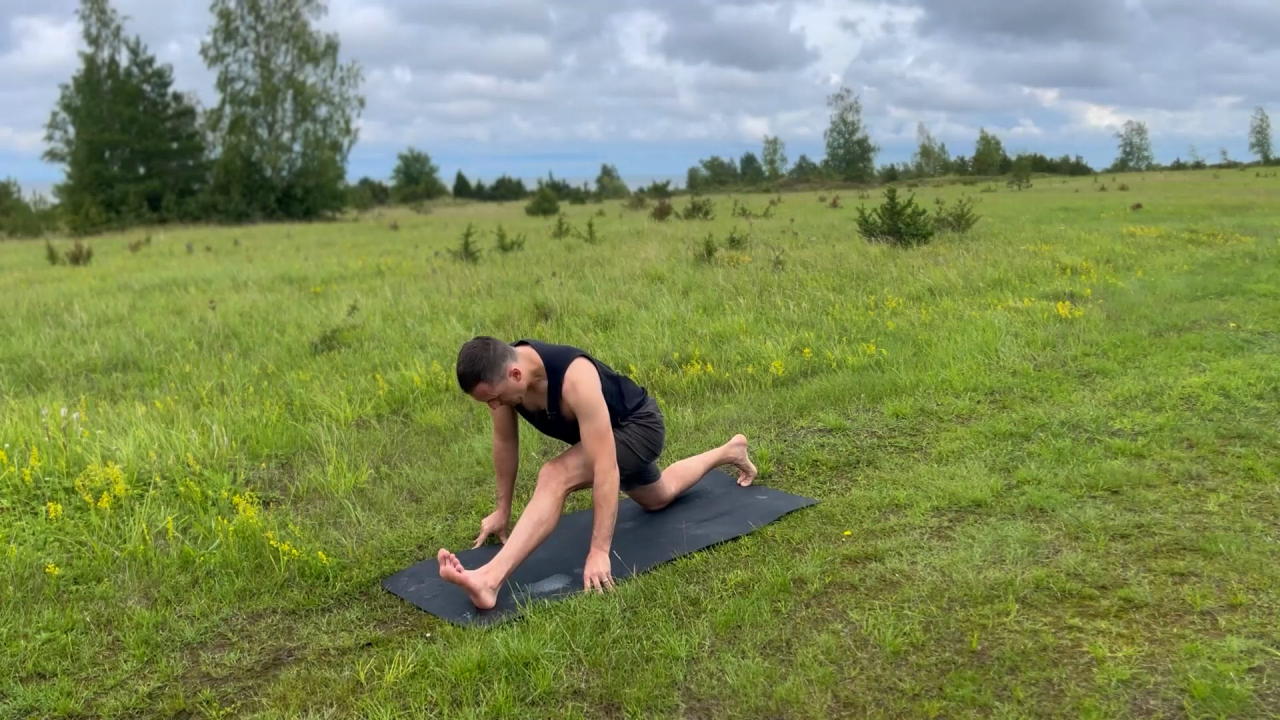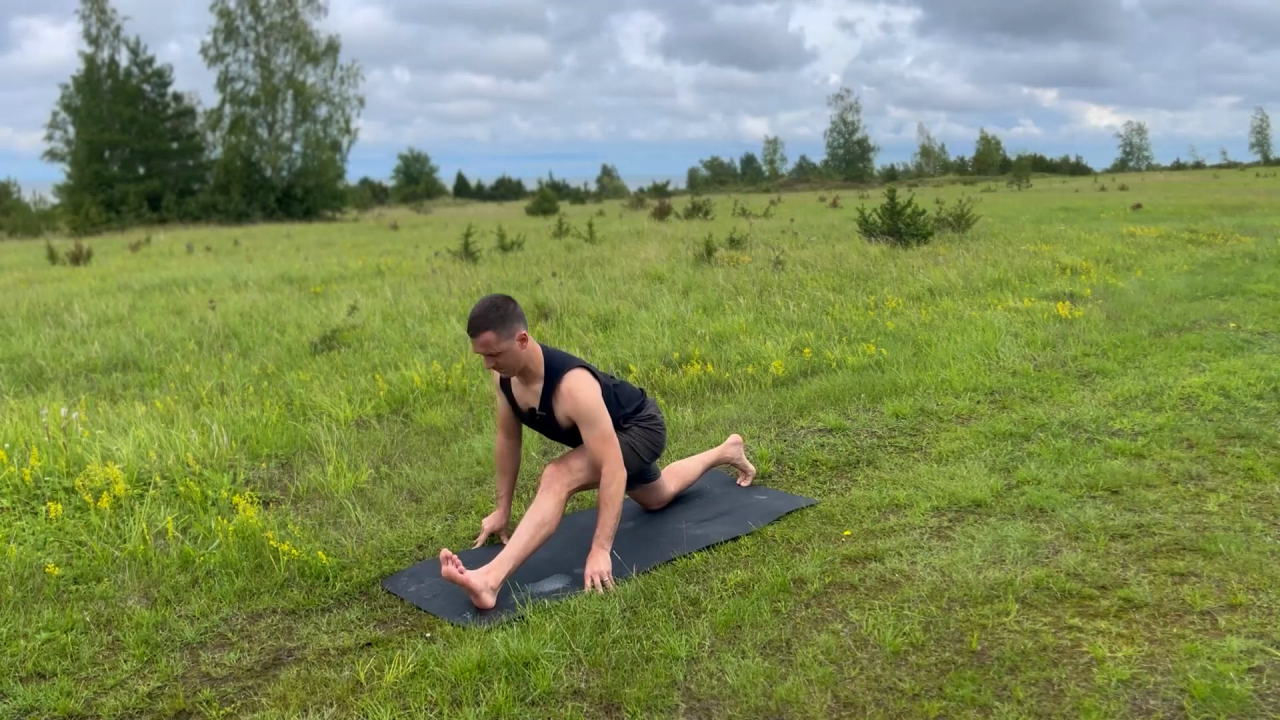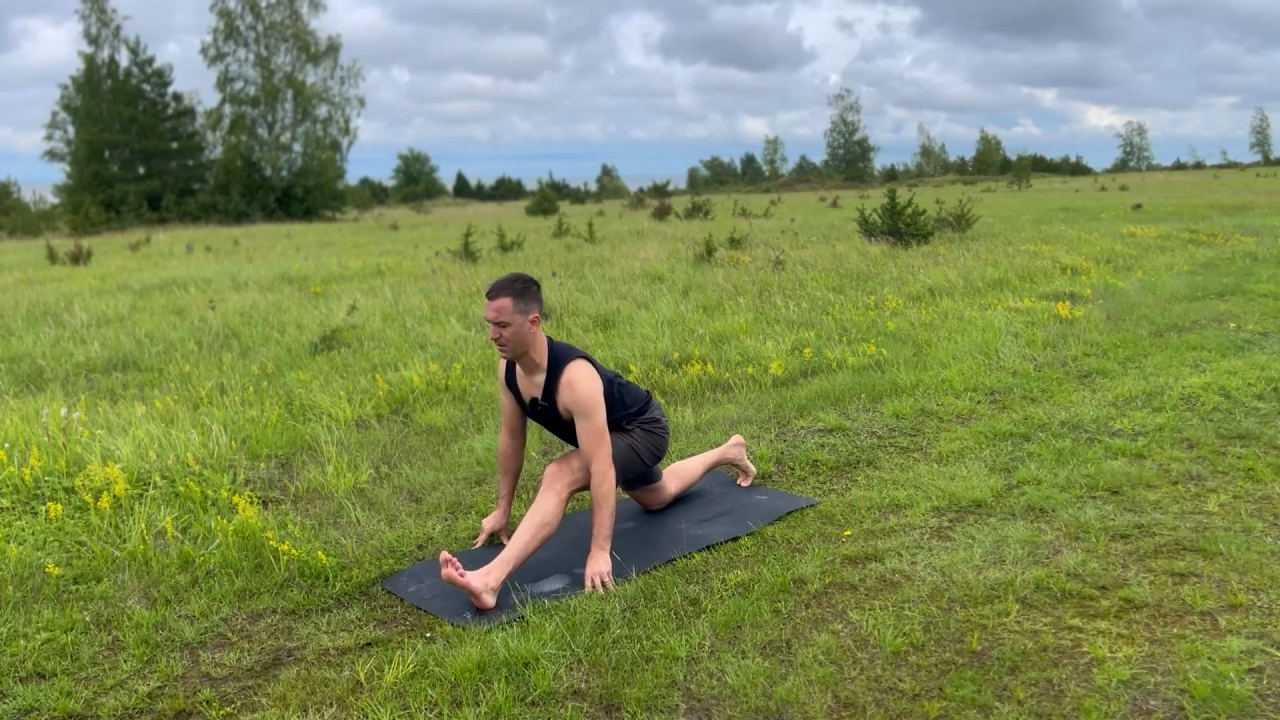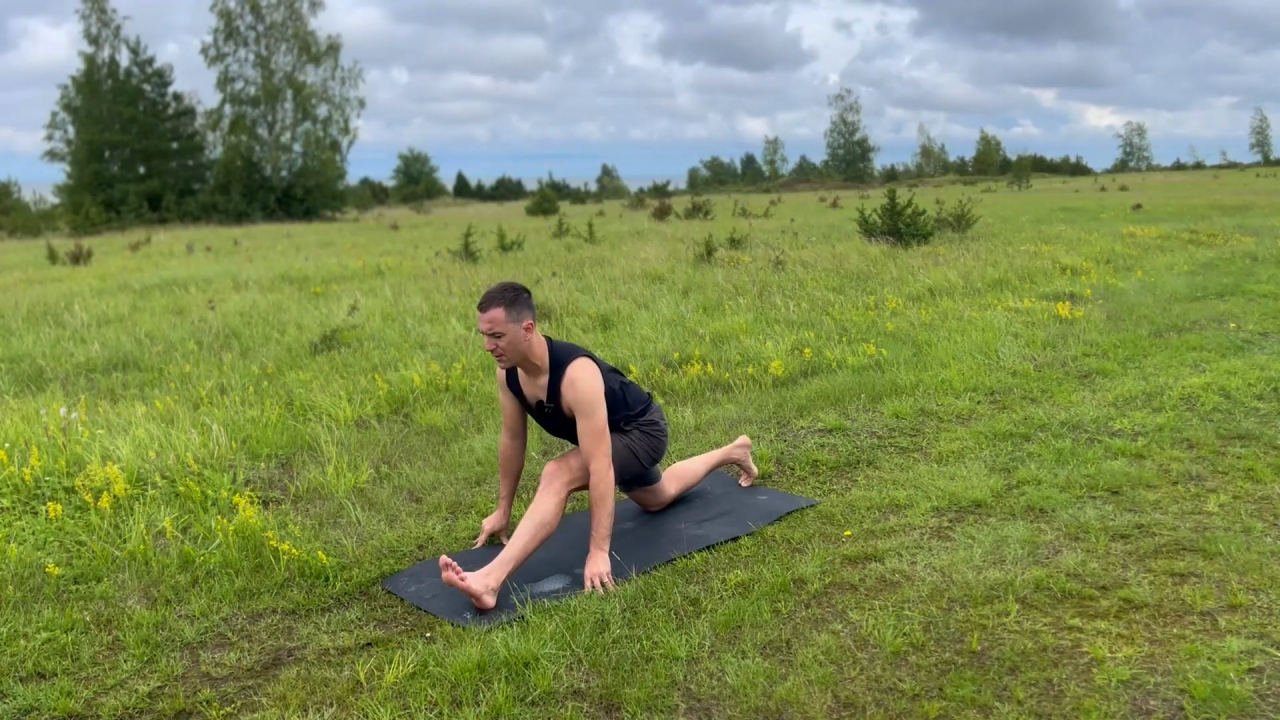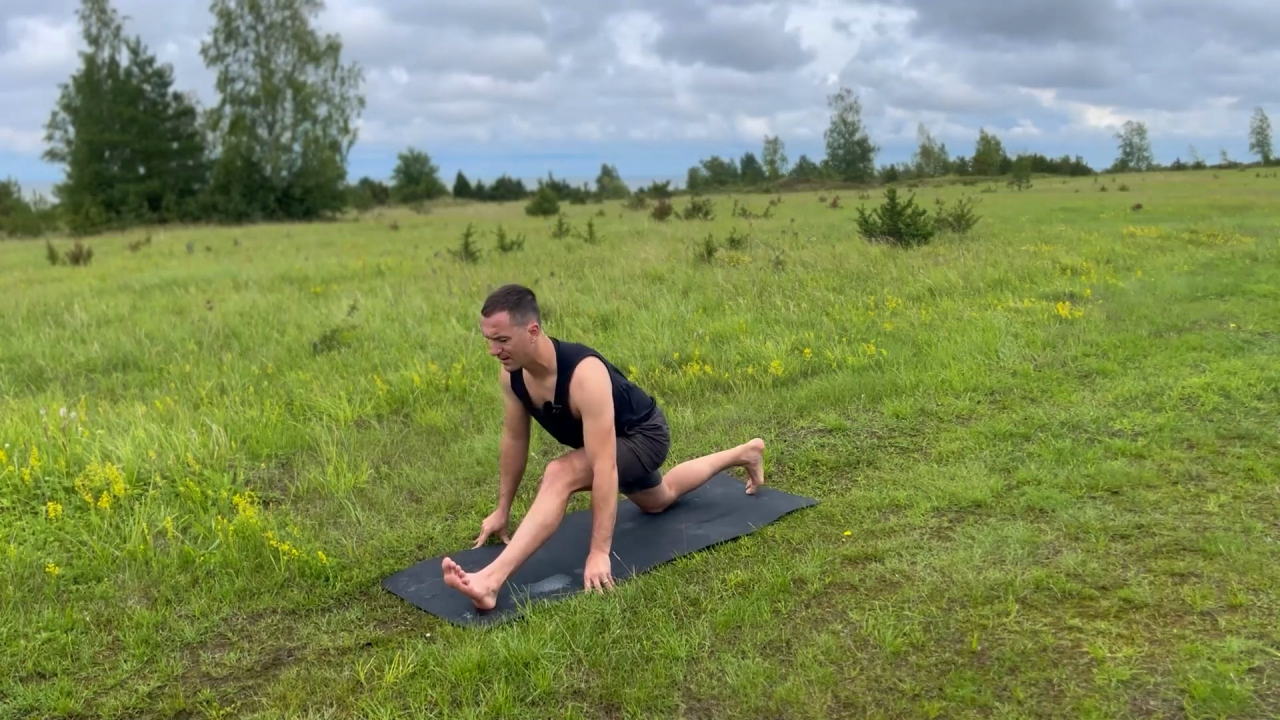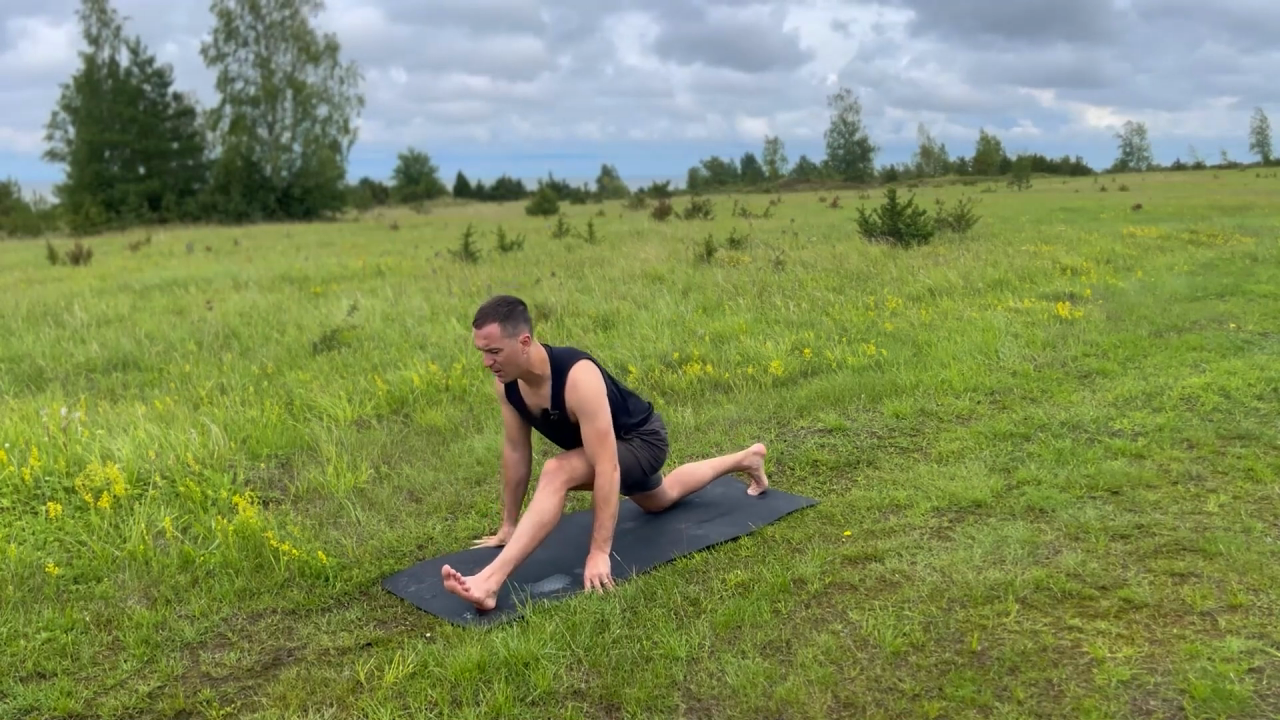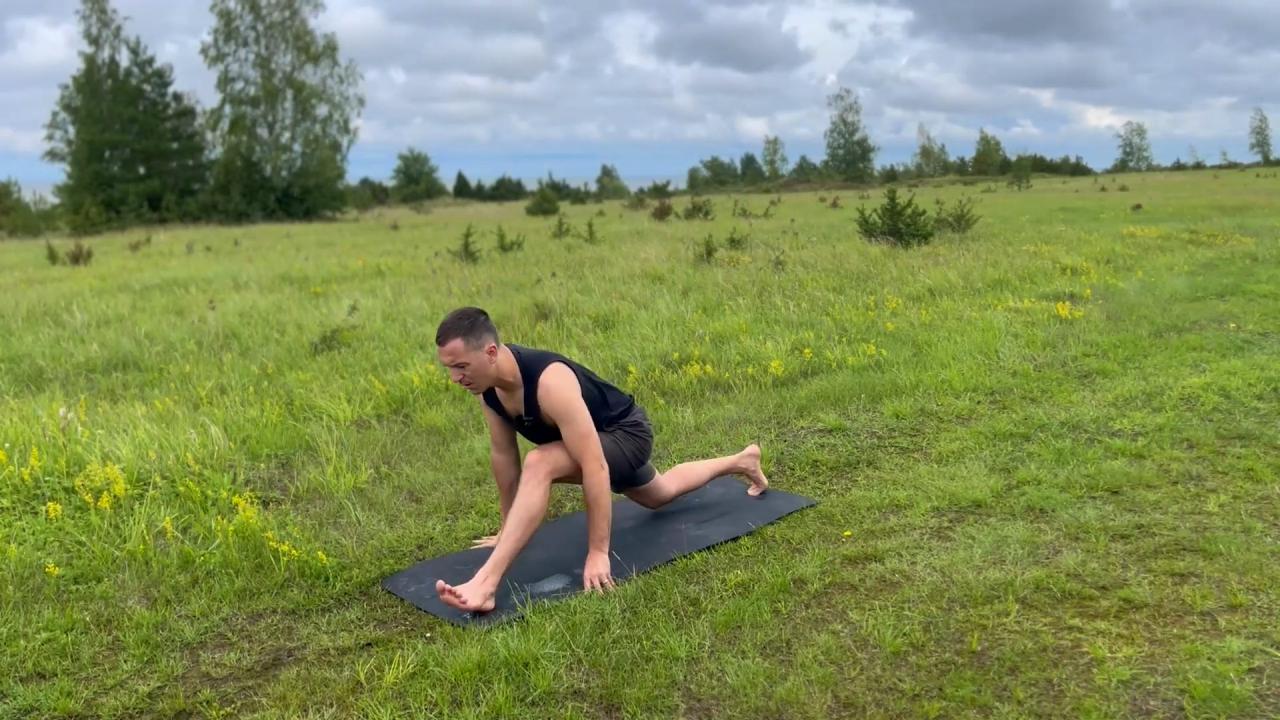
dt=0.4s
person 1, frame 1
left shoulder: (575, 380)
right shoulder: (502, 371)
left elbow: (606, 470)
right elbow: (505, 443)
left wrist: (599, 551)
right wrist: (502, 511)
left hip: (639, 424)
right hip: (609, 427)
left knee: (554, 477)
right knee: (657, 499)
left ankle: (490, 580)
right ankle: (729, 451)
person 1, frame 2
left shoulder: (573, 387)
right shoulder: (504, 373)
left elbow: (614, 471)
right elbow: (507, 440)
left wrist: (600, 551)
right wrist: (501, 510)
left hip: (640, 427)
right hip: (611, 428)
left knee: (557, 478)
right knee: (656, 500)
left ankle: (491, 579)
right ankle: (726, 451)
person 1, frame 3
left shoulder: (574, 378)
right shoulder: (508, 368)
left elbow: (602, 469)
right elbow: (511, 438)
left wrist: (599, 551)
right wrist: (502, 509)
left hip: (643, 429)
right hip: (616, 432)
left knee: (559, 477)
right knee: (658, 499)
left ankle: (490, 579)
right ankle: (728, 452)
person 1, frame 4
left shoulder: (577, 375)
right shoulder: (507, 371)
left elbow: (601, 468)
right elbow: (512, 438)
left wrist: (599, 552)
right wrist: (502, 510)
left hip: (641, 430)
right hip: (617, 432)
left knee: (557, 476)
right knee: (657, 499)
left ankle: (490, 580)
right ankle: (732, 452)
person 1, frame 5
left shoulder: (584, 375)
right shoulder: (512, 373)
left elbow: (604, 469)
right elbow: (514, 440)
left wrist: (599, 552)
right wrist: (502, 510)
left hip: (643, 435)
right hip: (615, 436)
left knee: (560, 475)
right knee: (658, 502)
left ankle: (491, 580)
right ankle: (742, 454)
person 1, frame 6
left shoulder: (578, 379)
right shoulder: (506, 382)
left elbow: (607, 469)
right elbow: (515, 452)
left wrist: (599, 552)
right wrist: (508, 525)
left hip: (641, 439)
right hip: (613, 441)
left knee: (557, 472)
right knee: (661, 500)
left ankle: (489, 581)
right ankle: (745, 459)
person 1, frame 7
left shoulder: (550, 383)
right shoulder: (486, 383)
left elbow: (595, 468)
right elbow: (503, 455)
left wrist: (598, 552)
right wrist: (507, 527)
left hip: (625, 432)
right hip: (597, 437)
left knee: (539, 465)
right knee: (661, 494)
left ankle: (484, 585)
right ankle: (741, 461)
